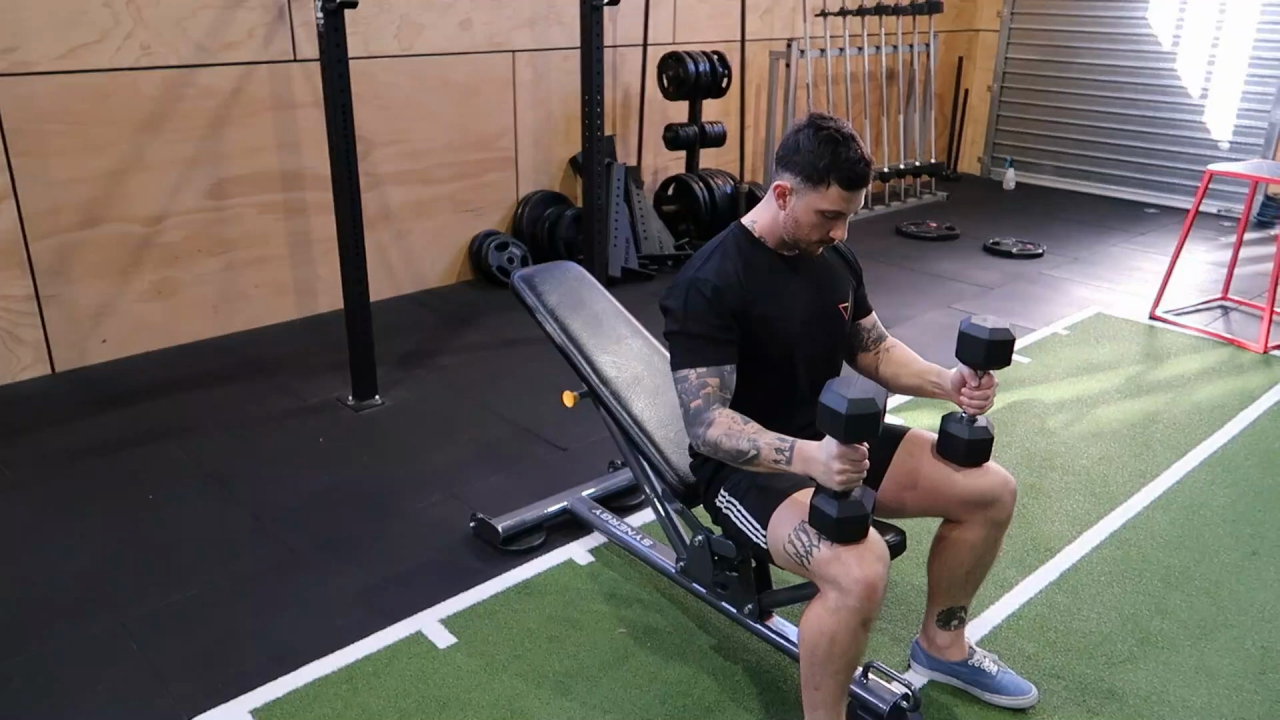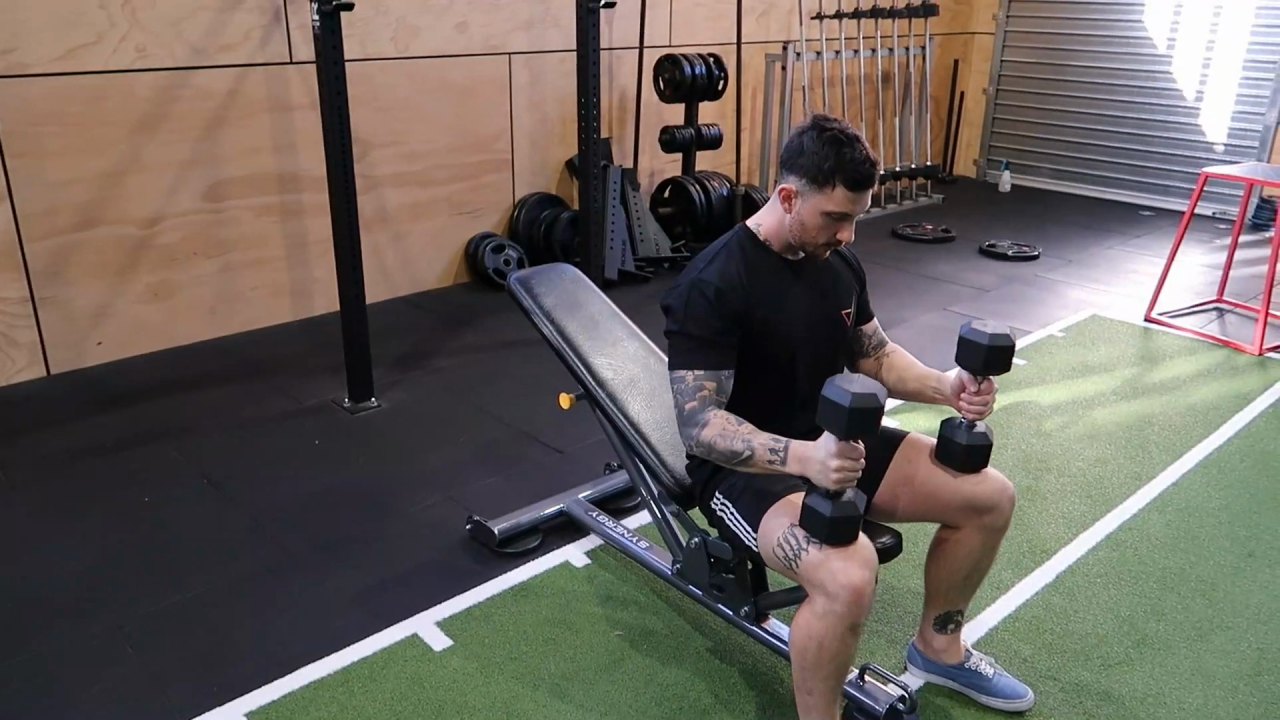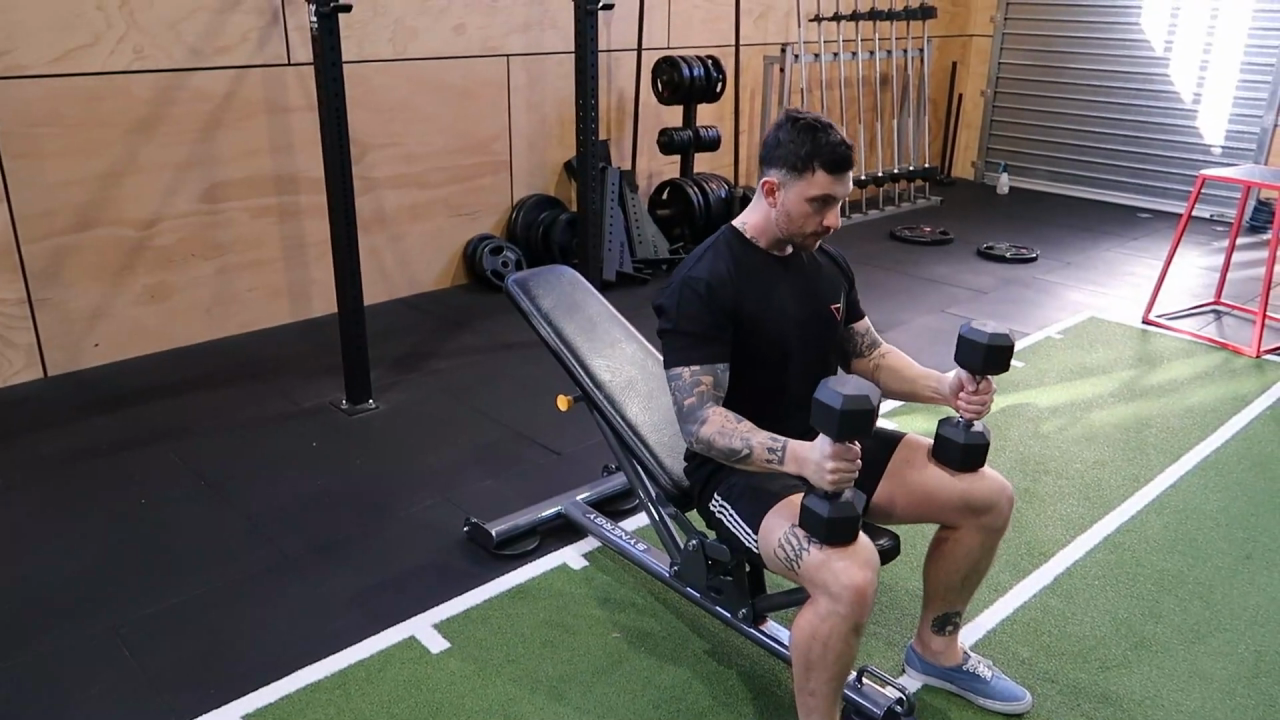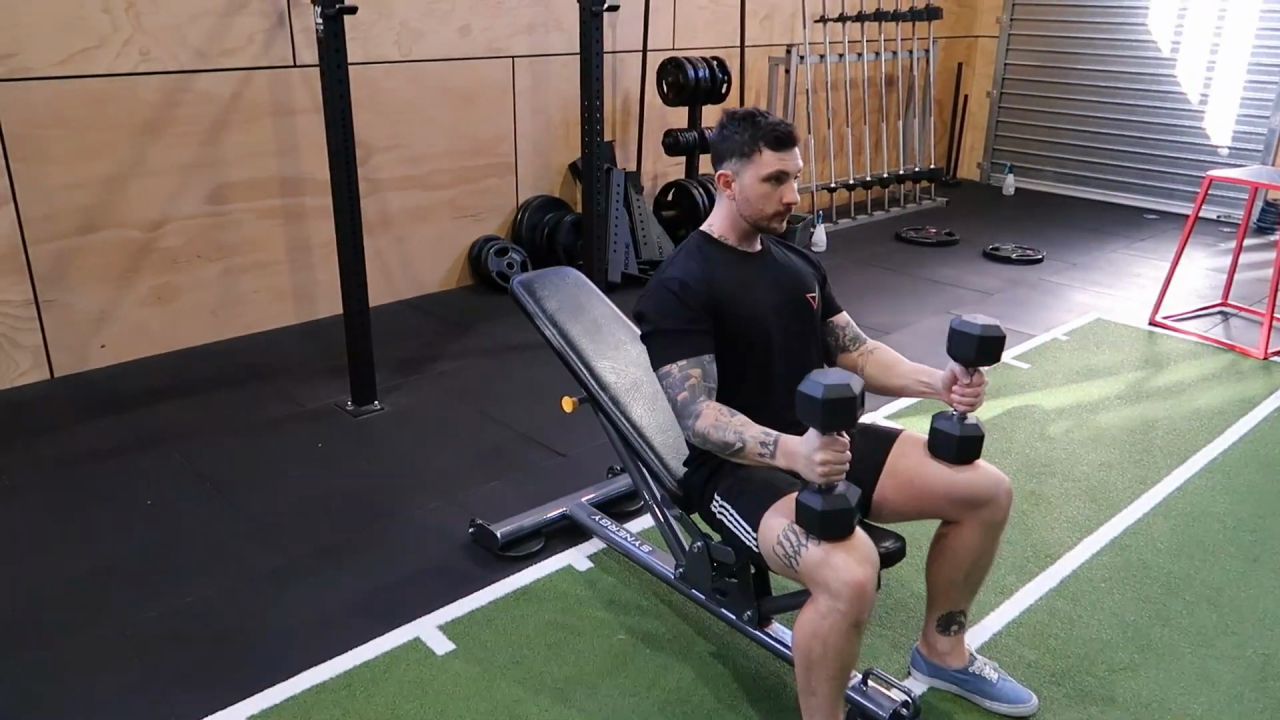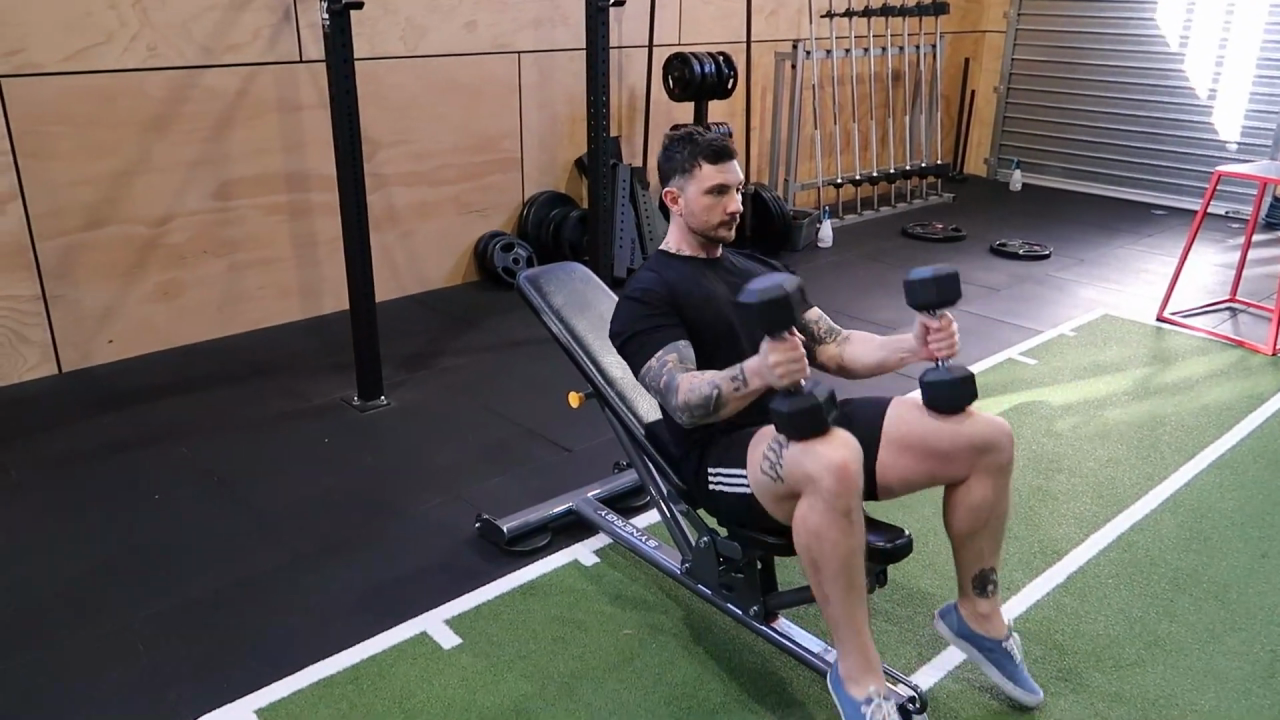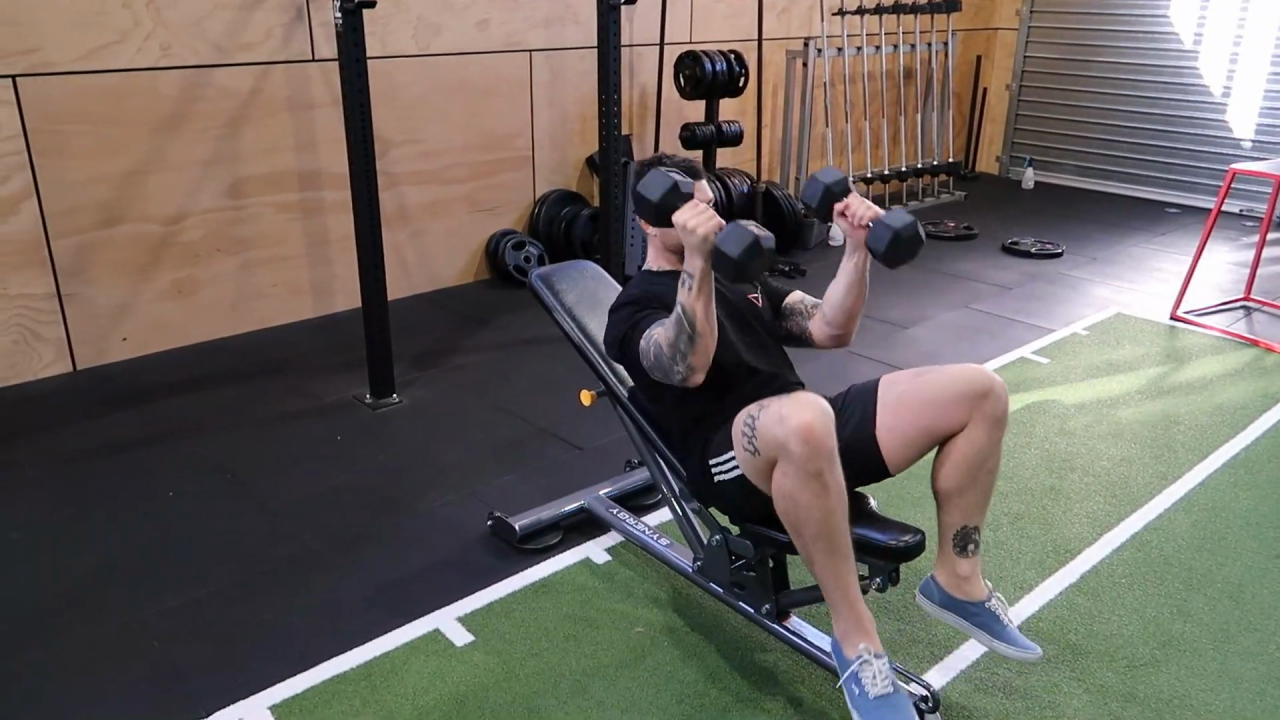
dt=0.3s
person 1, frame 1
left shoulder: (834, 260)
right shoulder: (712, 283)
left elbow: (875, 351)
right elbow: (706, 422)
left wrist: (945, 381)
right wrist: (808, 457)
left hip: (830, 441)
right hip: (747, 465)
left knee: (990, 491)
right knee: (859, 570)
left ankle: (942, 644)
person 1, frame 2
left shoulder: (837, 264)
right shoulder: (713, 285)
left elbow: (876, 357)
right elbow: (698, 426)
left wrist: (945, 386)
right wrist: (802, 458)
left hip: (829, 446)
right hip: (745, 469)
left knee: (989, 496)
right knee: (847, 578)
left ankle: (938, 646)
person 1, frame 3
left shoulder: (823, 264)
right shoulder: (704, 283)
left elbow: (869, 357)
right elbow: (698, 422)
left wrist: (944, 386)
right wrist: (800, 459)
left hip: (826, 445)
right hip: (742, 470)
left knee: (988, 496)
right knee: (850, 579)
left ankle: (936, 648)
person 1, frame 4
left shoulder: (797, 263)
right shoulder: (680, 286)
left elbow: (857, 353)
right elbow: (697, 415)
left wrist: (937, 382)
right wrist: (792, 452)
left hip: (820, 443)
right hip: (739, 469)
left knee: (986, 491)
right knee: (849, 575)
left ankle: (942, 651)
person 1, frame 5
left shoulder: (758, 269)
right shoulder: (647, 295)
left elbow: (837, 349)
right elbow: (683, 401)
left wrist: (911, 347)
right wrist: (754, 373)
right hip: (730, 458)
left knee: (986, 438)
right knee: (833, 464)
left ankle: (977, 616)
person 1, frame 6
left shoulder: (744, 281)
right shoulder: (631, 312)
left elbow: (830, 329)
right elbow: (688, 368)
left wrist: (856, 248)
right wrist: (696, 261)
left hip: (808, 420)
right hip: (732, 450)
left knee: (979, 391)
right knee: (806, 425)
left ankle: (958, 581)
right ankle: (858, 644)
